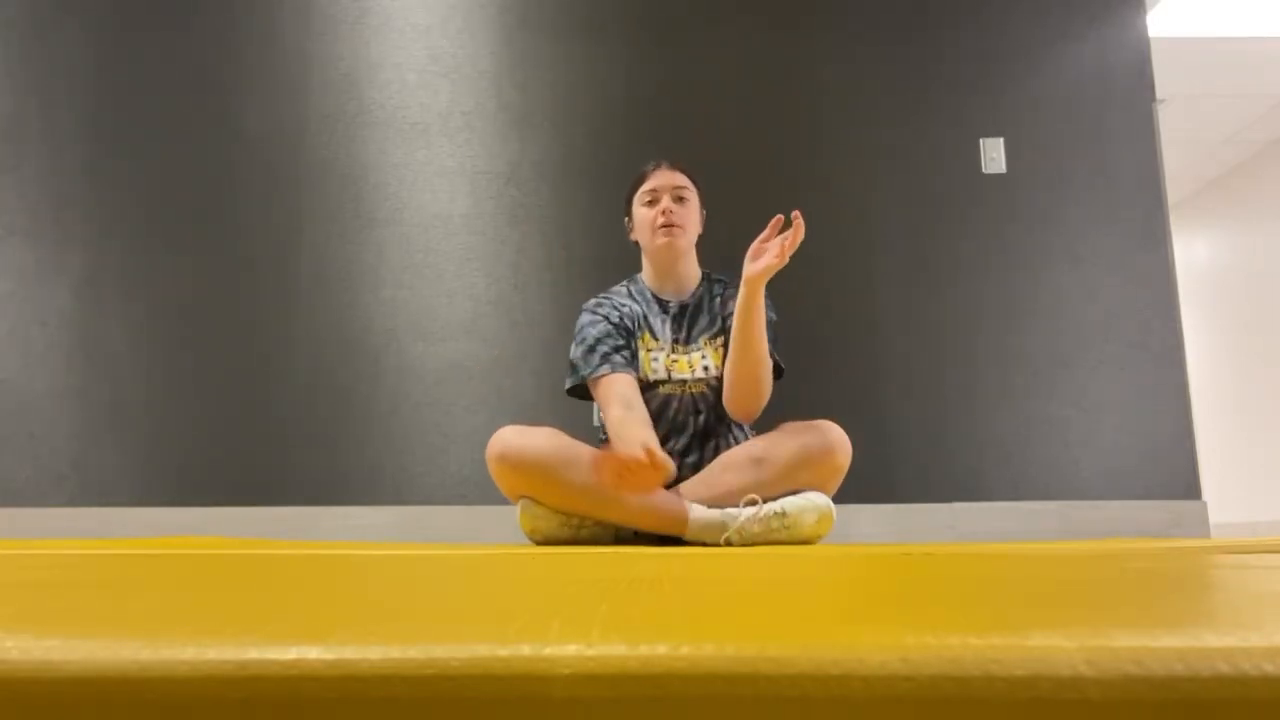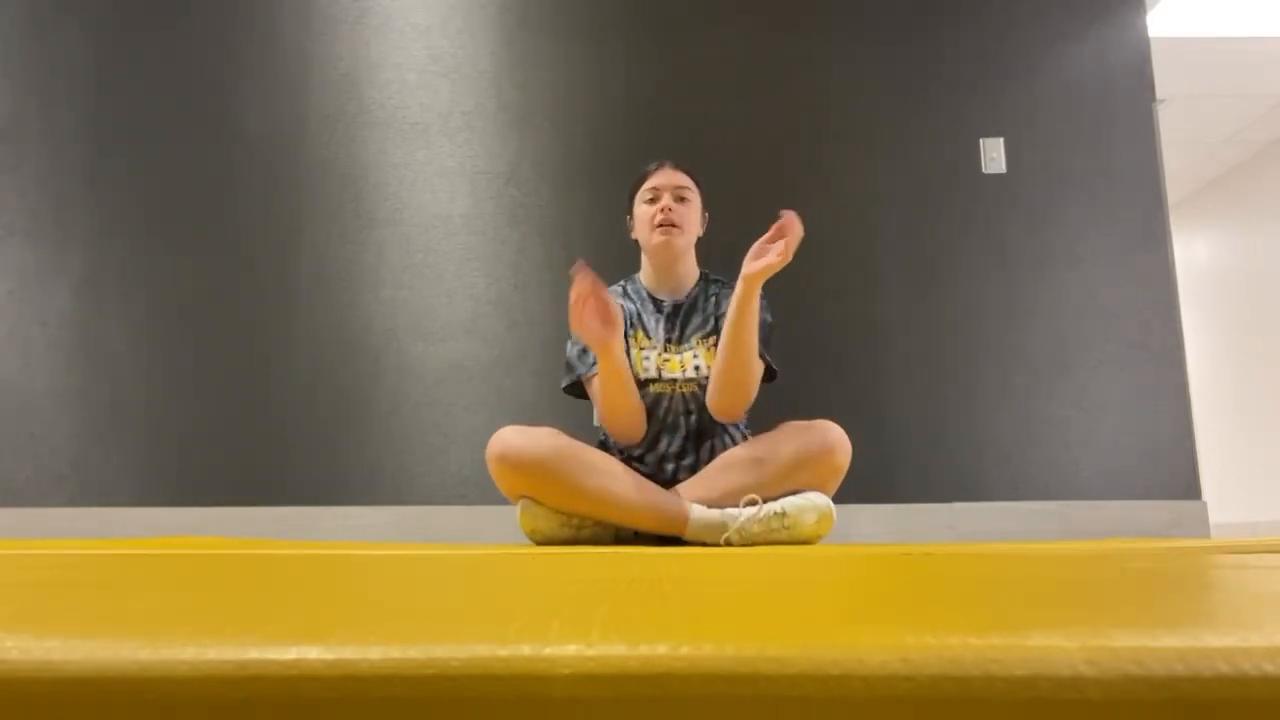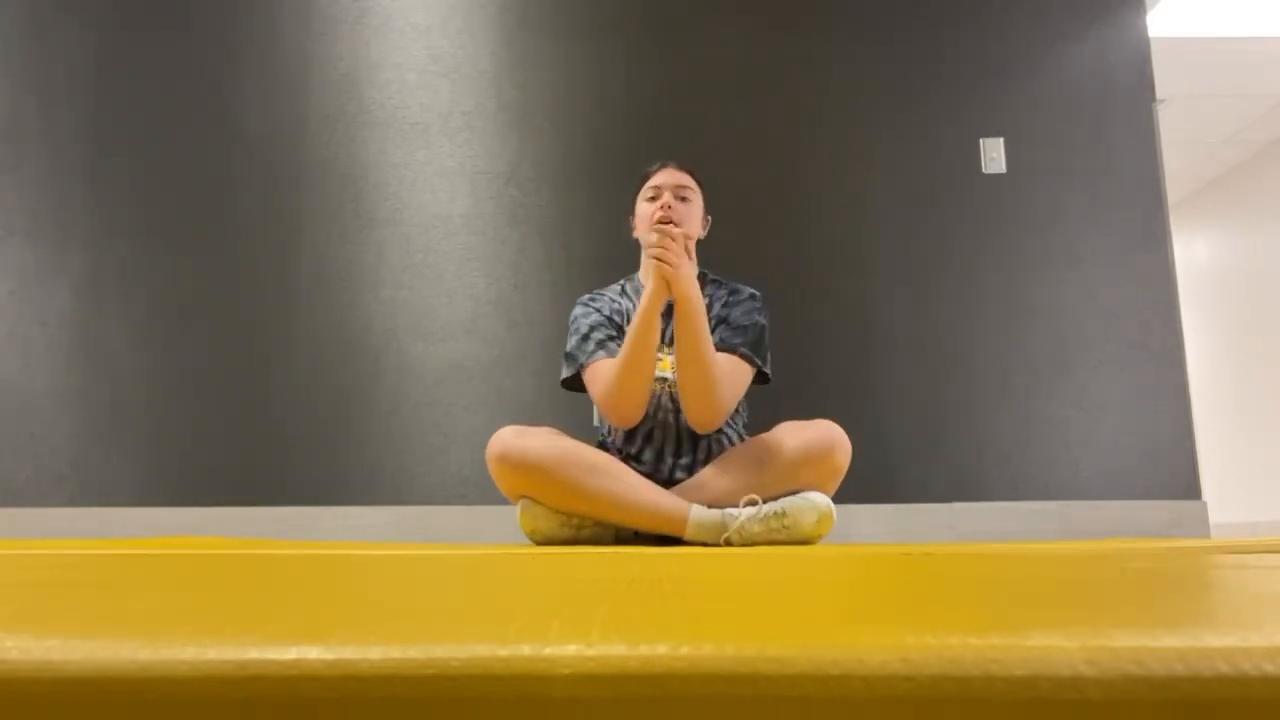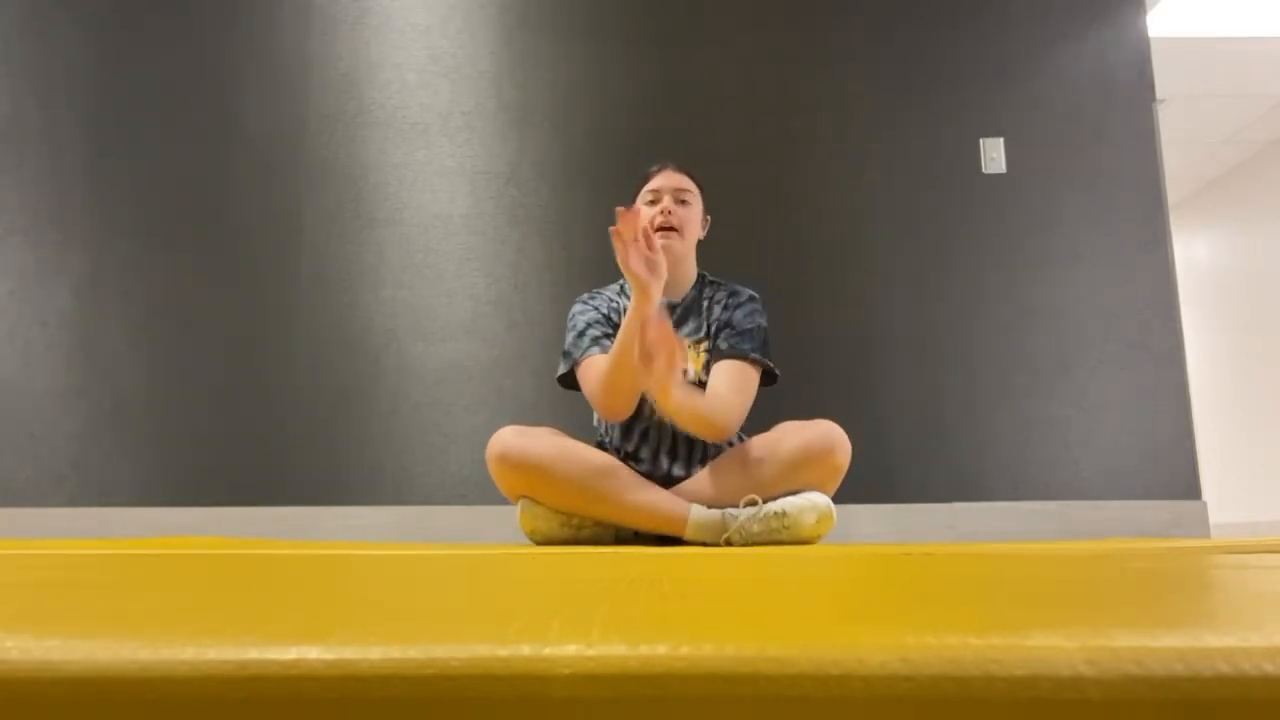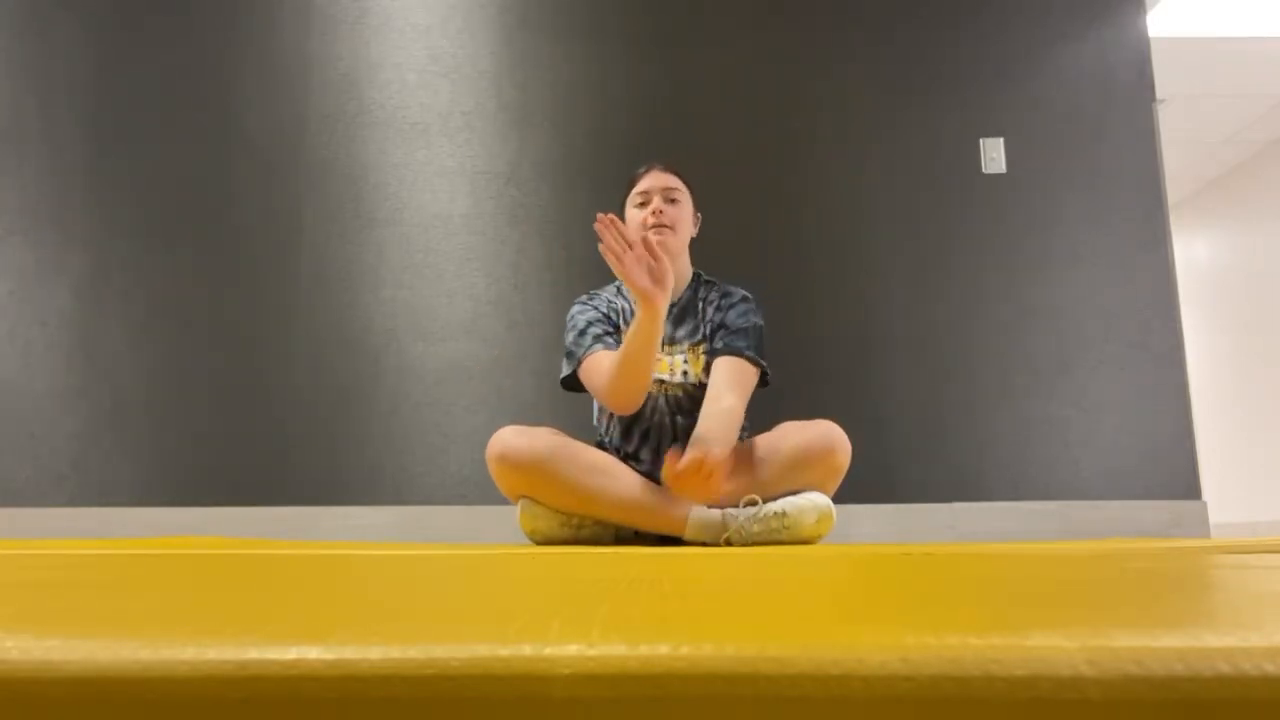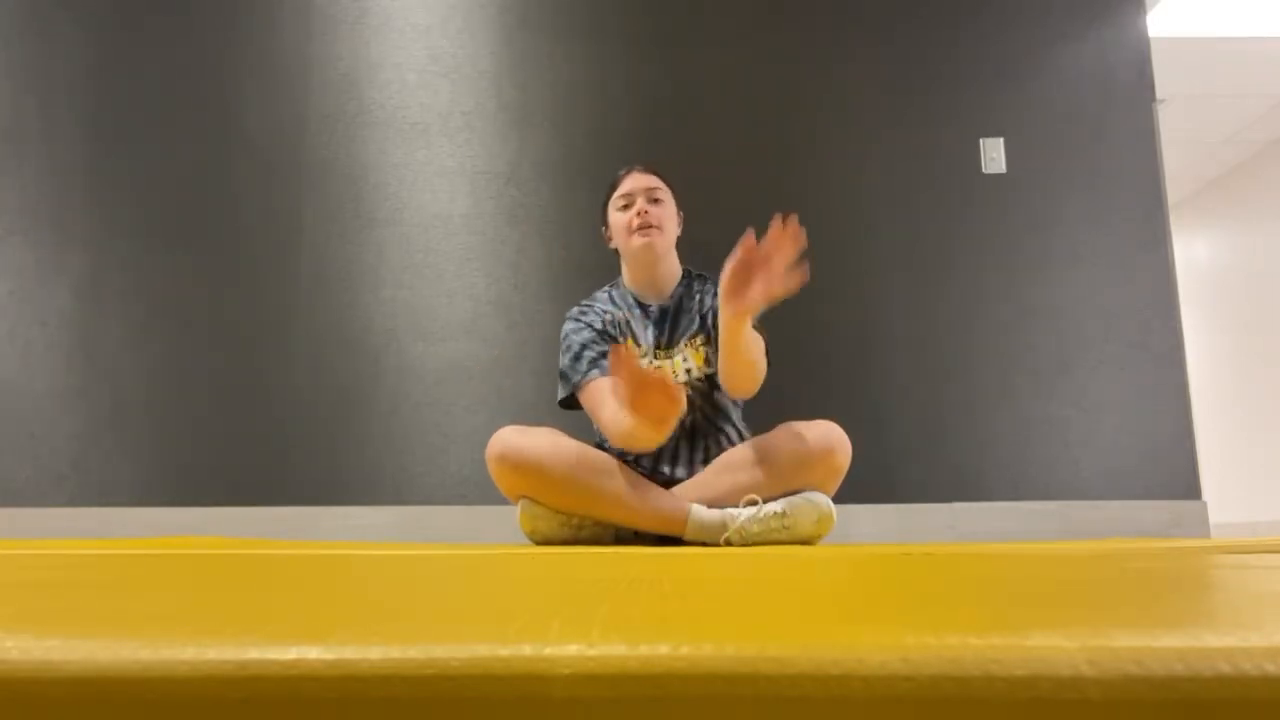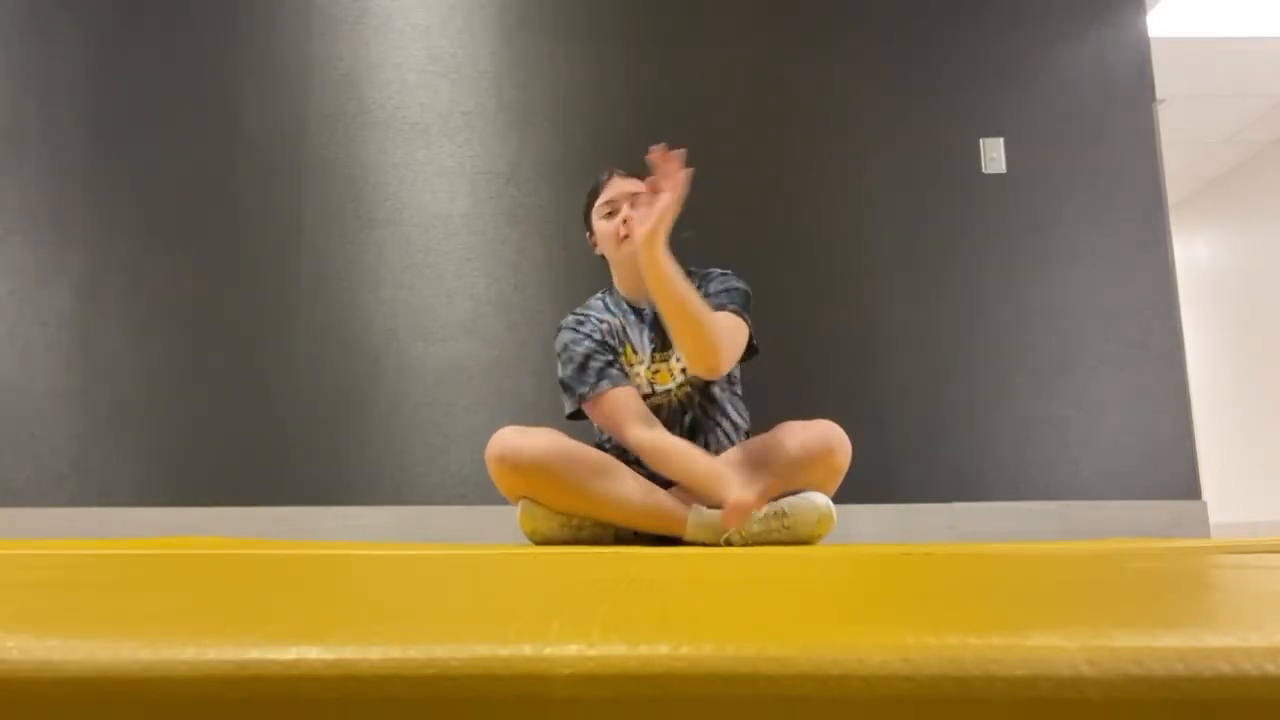
dt=0.2s
person 1, frame 1
left shoulder: (738, 302)
right shoulder: (604, 314)
left elbow: (745, 408)
right elbow: (624, 411)
left wrist: (752, 285)
right wrist: (640, 458)
right hip: (634, 485)
left knee: (827, 443)
right knee: (509, 447)
left ankle: (609, 522)
right ankle: (722, 524)
person 1, frame 2
left shoulder: (735, 302)
right shoulder: (600, 311)
left elbow: (728, 408)
right elbow: (627, 429)
left wrist: (750, 283)
right wrist: (609, 349)
right hip: (629, 489)
left knee: (827, 443)
right knee: (509, 448)
left ankle: (612, 521)
right ankle: (721, 524)
person 1, frame 3
left shoulder: (738, 304)
right shoulder: (597, 309)
left elbow: (706, 415)
right elbow: (621, 413)
left wrist: (686, 290)
right wrist: (655, 292)
right hip: (621, 485)
left knee: (827, 441)
right knee: (509, 447)
left ankle: (616, 521)
right ankle: (723, 524)
person 1, frame 4
left shoulder: (737, 307)
right shoulder: (595, 309)
left elbow: (723, 421)
right elbow: (612, 405)
left wrist: (668, 392)
right wrist: (644, 296)
right hip: (624, 486)
left knee: (827, 442)
right knee: (508, 447)
left ankle: (608, 522)
right ankle: (721, 523)
person 1, frame 5
left shoulder: (733, 307)
right shoulder: (593, 311)
left elbow: (726, 402)
right elbow: (620, 398)
left wrist: (706, 460)
right wrist: (651, 305)
left knee: (827, 442)
right knee: (509, 447)
left ankle: (615, 522)
right ankle: (737, 520)
person 1, frame 6
left shoulder: (719, 300)
right shoulder: (586, 322)
left elbow: (744, 382)
right elbow: (617, 426)
left wrist: (736, 314)
right wrist: (648, 425)
right hip: (629, 491)
left knee: (827, 442)
right knee: (509, 447)
left ankle: (599, 523)
right ankle: (725, 526)
person 1, frame 7
left shoulder: (717, 287)
right shoulder: (582, 329)
left elbow: (713, 360)
right elbow: (641, 433)
left wrist: (651, 253)
right wrist: (726, 486)
right hip: (627, 488)
left knee: (827, 443)
right knee: (509, 448)
left ankle: (604, 522)
right ankle: (711, 524)
